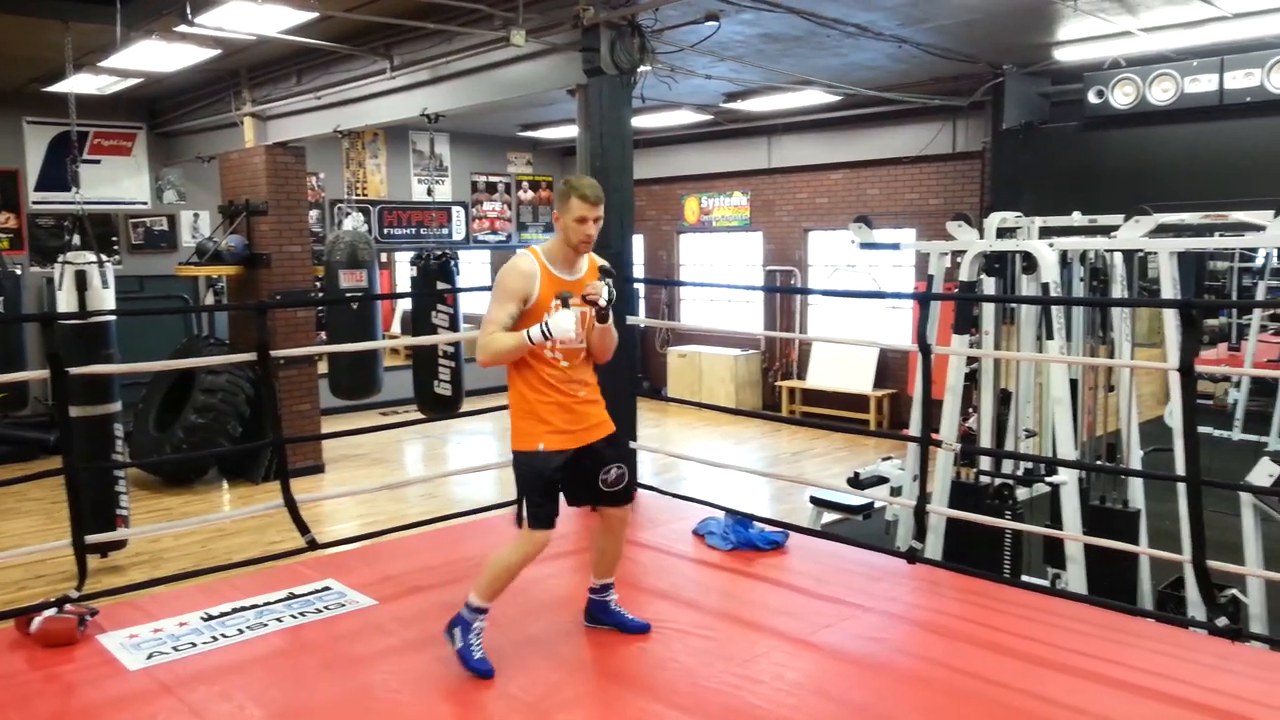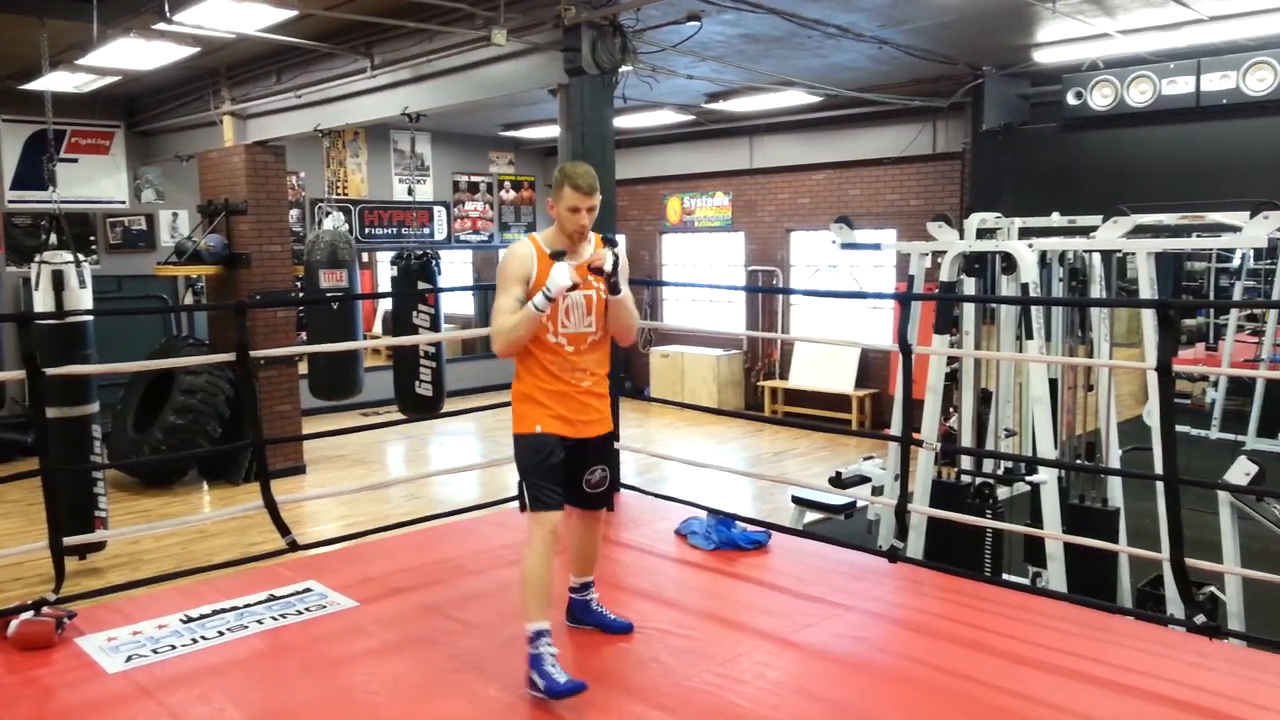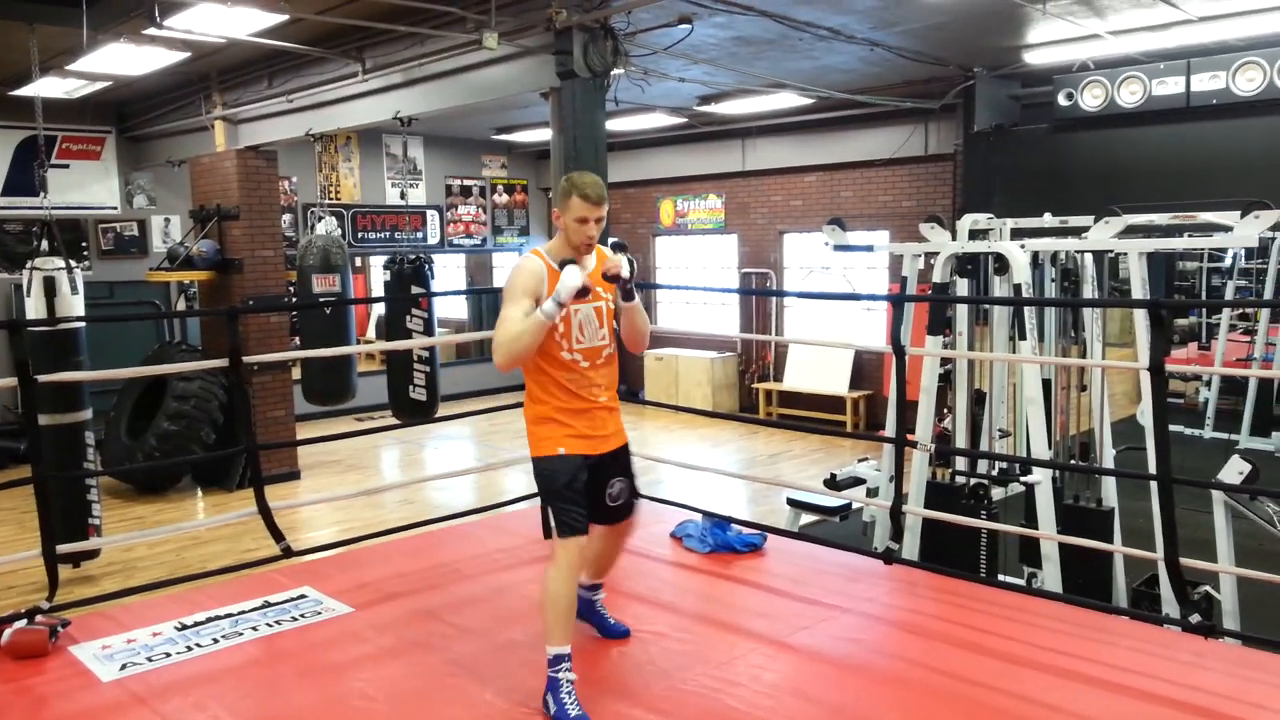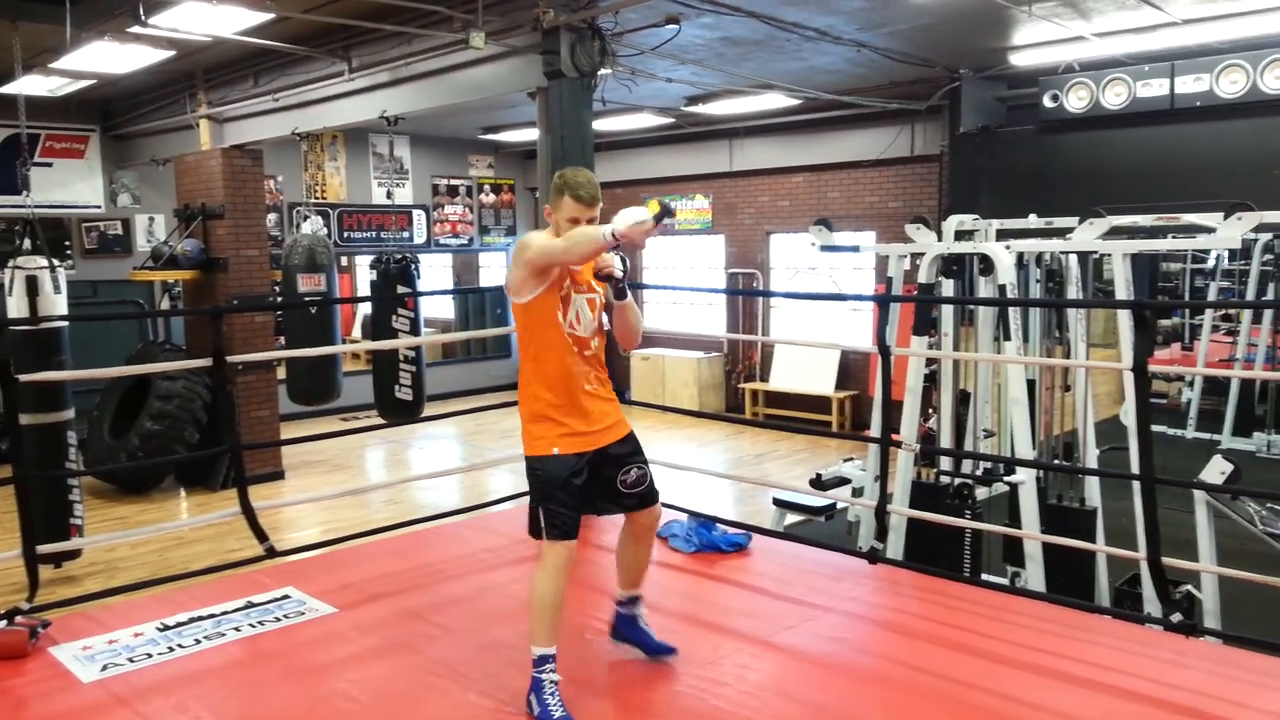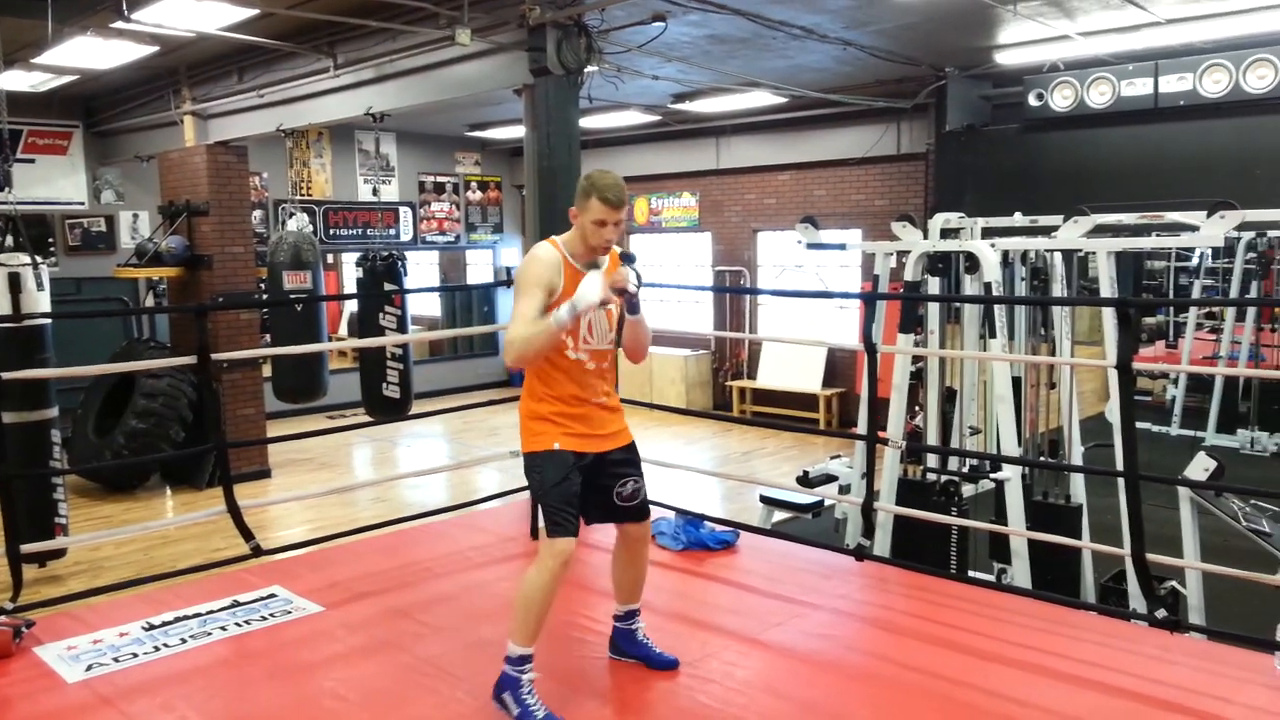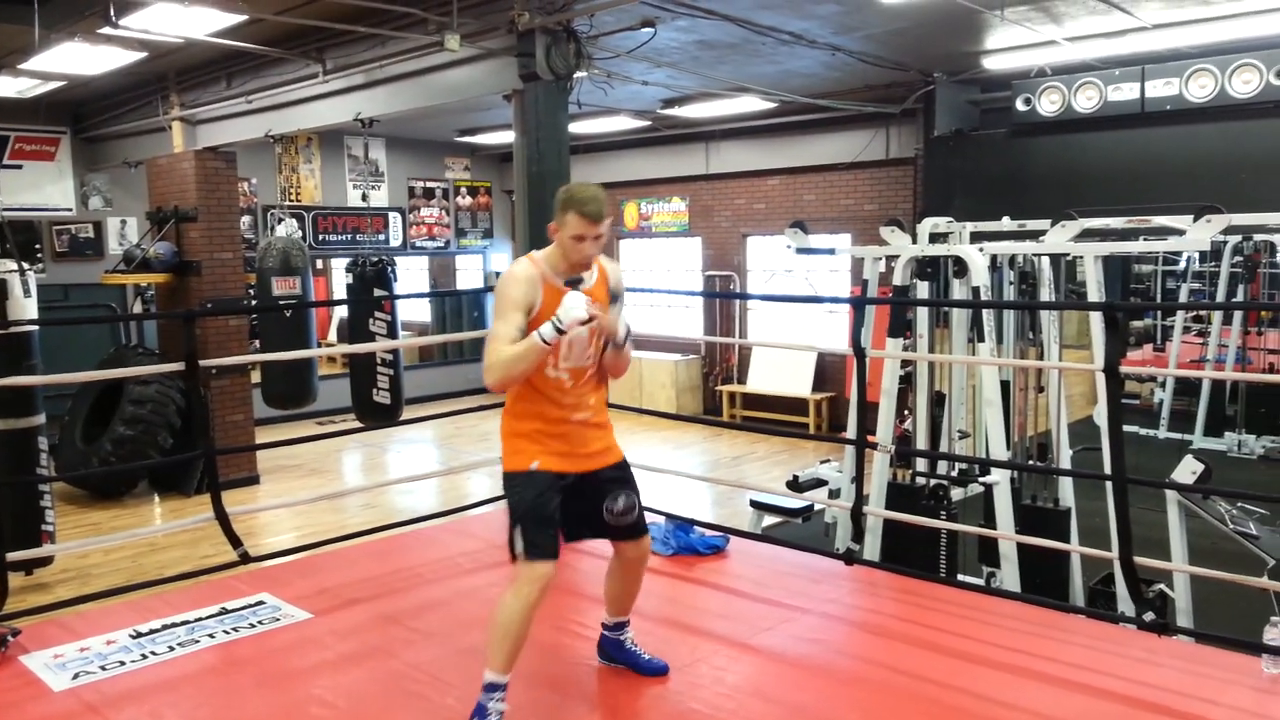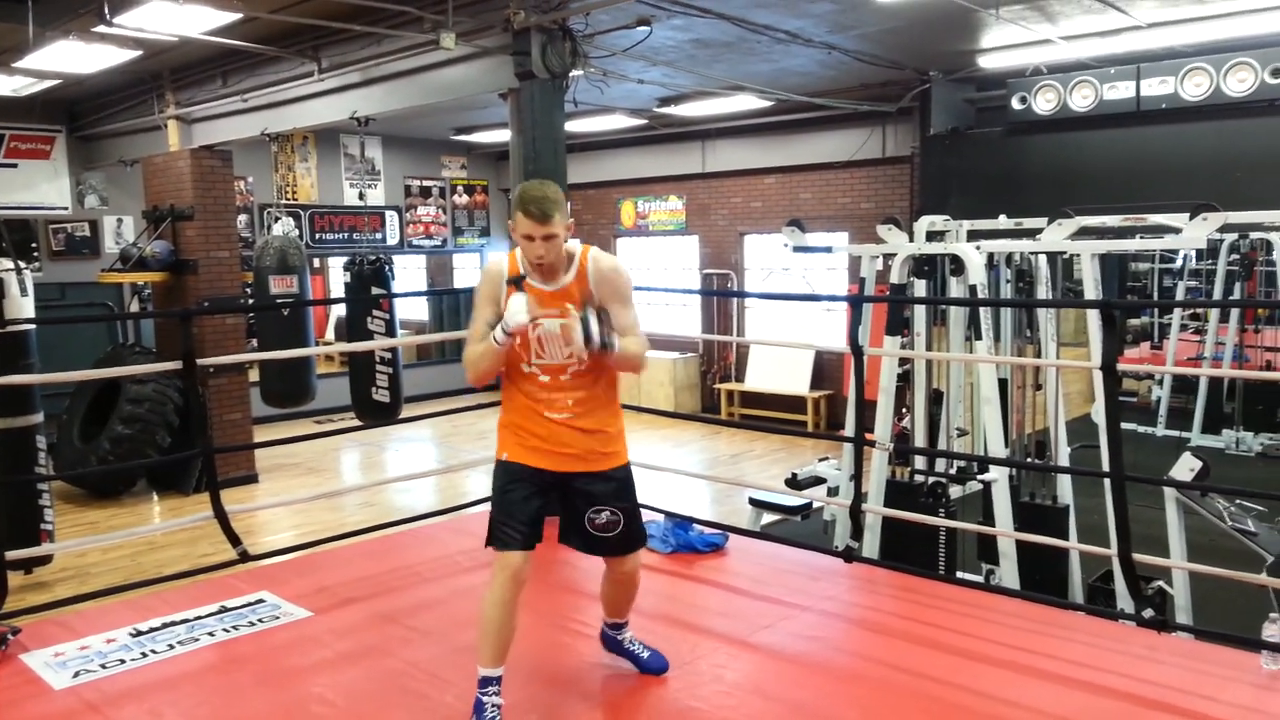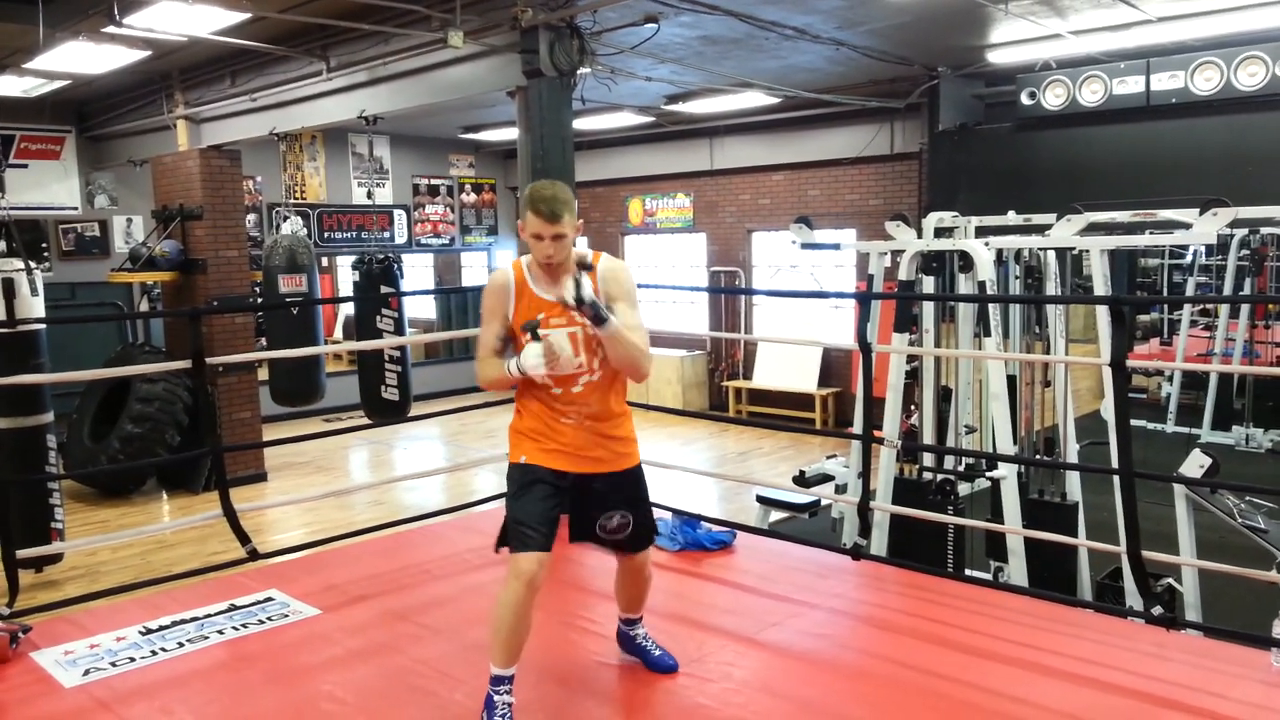
dt=0.2s
person 1, frame 1
left shoulder: (596, 270)
right shoulder: (522, 271)
left elbow: (602, 356)
right elbow: (485, 351)
left wrist: (603, 314)
right wrist: (544, 331)
left hip: (589, 418)
right hip: (540, 426)
left knee: (616, 512)
right knee: (534, 536)
left ankle: (601, 602)
right ankle: (468, 620)
person 1, frame 2
left shoulder: (606, 254)
right shoulder: (522, 257)
left elbow: (628, 336)
right elbow: (501, 344)
left wrist: (613, 284)
right wrist: (547, 293)
left hip: (593, 413)
right hip: (540, 415)
left knee: (591, 512)
right knee: (545, 525)
left ankle: (582, 600)
right ankle: (540, 652)
person 1, frame 3
left shoulder: (609, 264)
right shoulder: (530, 270)
left elbow: (637, 343)
right elbow: (504, 356)
left wrist: (627, 289)
right wrist: (557, 298)
left hip: (606, 426)
right hip: (557, 432)
left knee: (619, 523)
right knee: (569, 546)
left ankle: (589, 598)
person 1, frame 4
left shoulder: (597, 258)
right shoulder: (532, 250)
left elbow: (628, 341)
right elbow: (560, 248)
left wrist: (618, 287)
right wrist: (623, 225)
left hip: (604, 418)
right hip: (553, 430)
left knee: (645, 514)
right knee: (559, 550)
left ankle: (627, 616)
person 1, frame 5
left shoulder: (617, 264)
right shoulder: (545, 262)
left elbow: (637, 353)
right elbow: (515, 355)
left wrist: (631, 303)
right wrist: (574, 308)
left hip: (607, 424)
right hip: (553, 430)
left knee: (636, 529)
right knee: (557, 550)
left ankle: (626, 631)
right ankle: (515, 675)
person 1, frame 6
left shoulder: (608, 277)
right shoulder: (523, 277)
right elbow: (495, 375)
left wrist: (619, 339)
right wrist: (558, 326)
left hip: (595, 445)
right hip: (534, 451)
left knee: (635, 546)
right knee: (534, 574)
left ankle: (615, 639)
person 1, frame 7
left shoulder: (605, 270)
right shoulder: (498, 275)
left elbow: (636, 358)
right elbow: (474, 373)
left wrist: (604, 340)
right wrist: (506, 328)
left hip: (599, 447)
right hip: (525, 449)
left knee: (625, 561)
right knee: (510, 567)
left ankle: (616, 633)
person 1, frame 8
left shoulder: (612, 273)
right shoulder: (503, 284)
left elbow: (640, 368)
right elbow: (485, 373)
left wrist: (596, 310)
right wrist: (520, 363)
left hip: (610, 449)
right hip: (538, 451)
left knee: (635, 558)
right knee: (525, 570)
left ankle: (631, 630)
